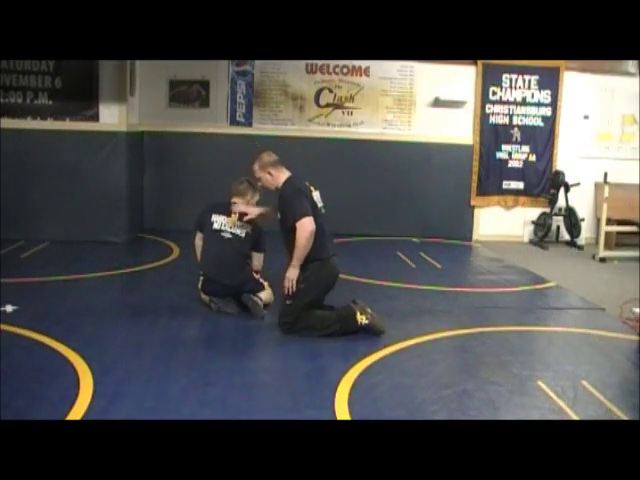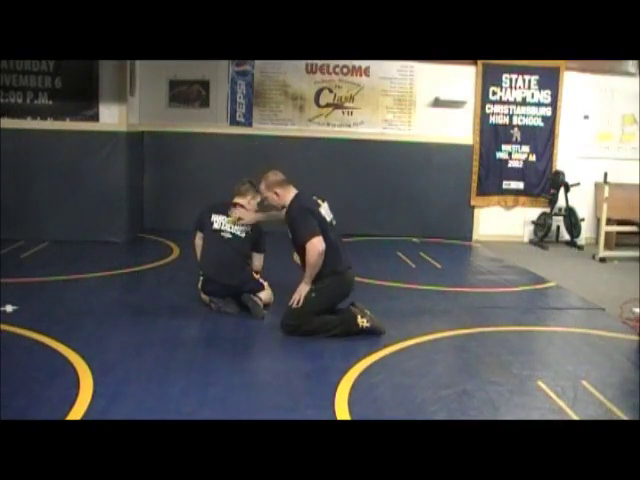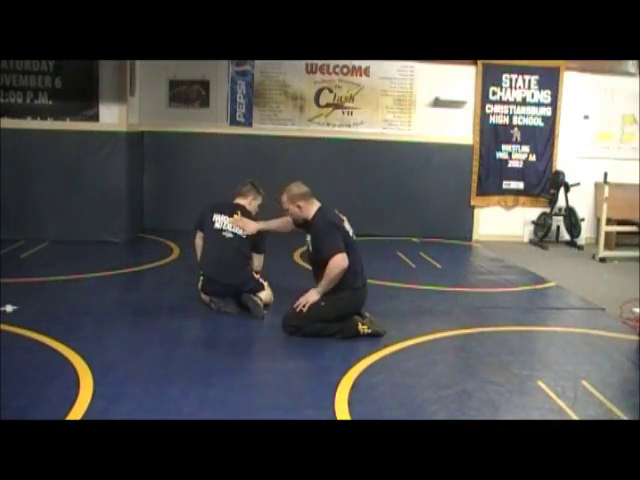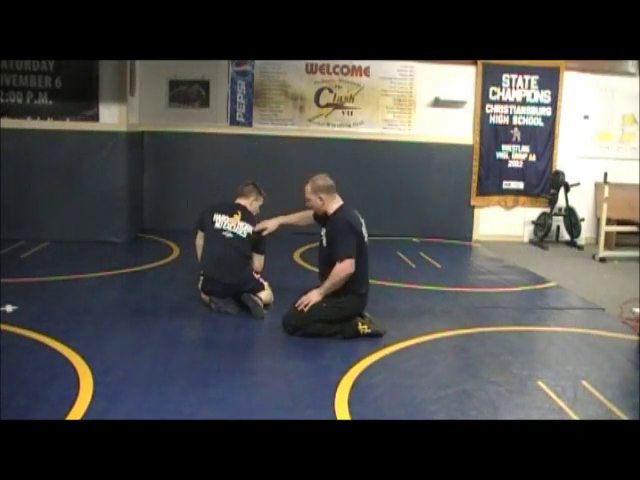
dt=0.3s
person 1, frame 1
left shoulder: (290, 191)
right shoulder: (297, 185)
left elbow: (307, 228)
left wrist: (294, 267)
right wrist: (260, 210)
left hip: (316, 266)
right hip: (324, 263)
left knee: (289, 321)
right knee: (307, 309)
left ankle: (352, 318)
right ankle: (352, 312)
person 1, frame 2
left shoulder: (299, 210)
right shoulder: (304, 201)
left elbow: (317, 247)
left wrist: (306, 282)
right wrist: (257, 216)
left hip: (333, 279)
right hip: (338, 275)
left knee: (290, 323)
right knee: (302, 311)
left ankle: (352, 321)
right ankle: (351, 313)
person 1, frame 3
left shoulder: (323, 223)
right shoulder: (320, 214)
left elbow: (340, 263)
right elbow: (290, 223)
left wrist: (317, 291)
right wrist: (258, 225)
left hip: (347, 294)
right hip: (346, 289)
left knee: (292, 322)
right knee: (298, 311)
left ankle: (353, 326)
right ankle: (351, 316)
person 1, frame 4
left shoulder: (342, 223)
right shoulder: (339, 213)
left elbow: (346, 268)
right elbow: (311, 215)
left wrist: (320, 292)
right wrist: (279, 220)
left hip: (347, 297)
right hip: (346, 292)
left knee: (292, 322)
right knee: (297, 309)
left ankle: (354, 326)
right ankle: (351, 316)
person 2, frame 1
left shoulder: (209, 211)
right shoulder: (254, 224)
left elbow: (199, 240)
right elbow: (257, 265)
left hip: (211, 281)
right hip: (241, 282)
left knee: (204, 293)
right knee: (267, 294)
left ankle: (217, 300)
right ankle: (254, 299)
person 2, frame 2
left shoulder: (209, 211)
right shoulder: (254, 225)
left elbow: (199, 240)
right elbow: (257, 266)
left hip: (211, 281)
right hip: (241, 282)
left knee: (204, 293)
right knee: (267, 294)
left ankle: (217, 301)
right ankle: (254, 300)
person 2, frame 3
left shoulder: (210, 211)
left elbow: (199, 240)
right elbow: (257, 266)
left hip: (212, 281)
right hip: (241, 282)
left knee: (205, 292)
right knee: (267, 294)
left ankle: (217, 300)
right ankle: (255, 299)
person 2, frame 4
left shoulder: (211, 211)
right shoulder: (254, 225)
left elbow: (199, 240)
right elbow: (258, 267)
left hip: (211, 280)
right hip: (241, 282)
left knee: (204, 292)
right knee: (267, 294)
left ankle: (217, 301)
right ankle: (254, 299)
